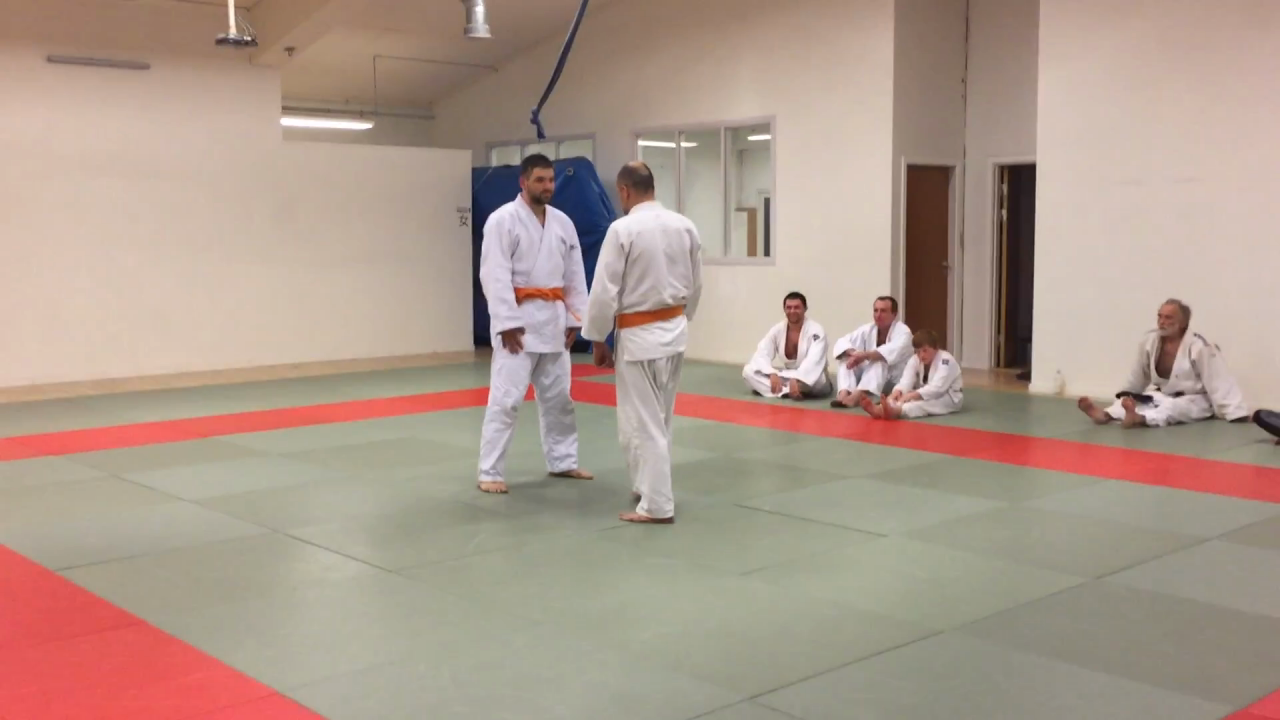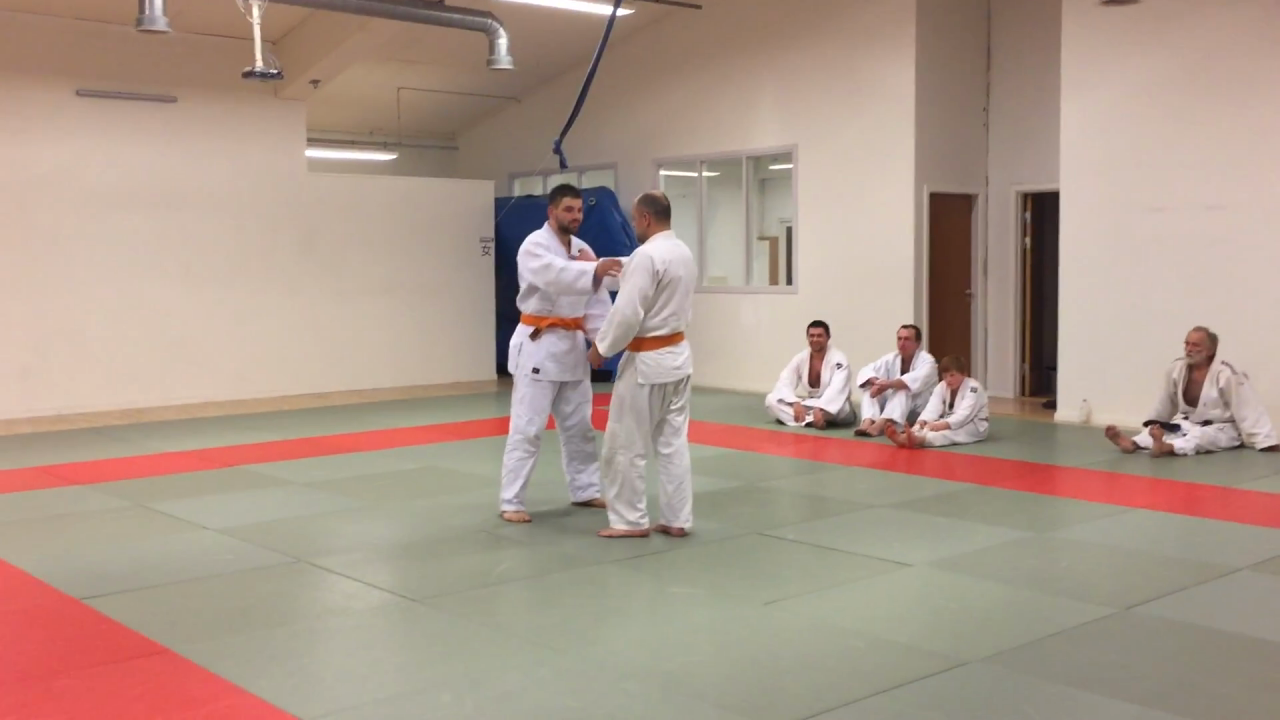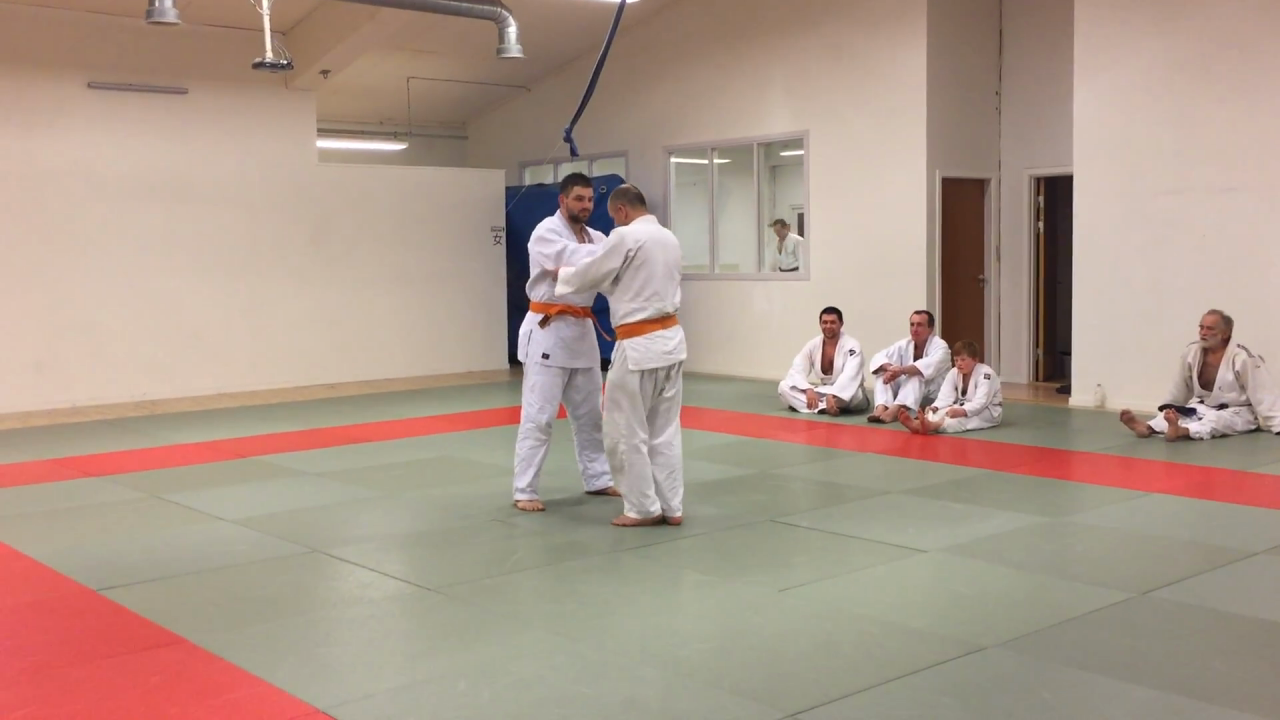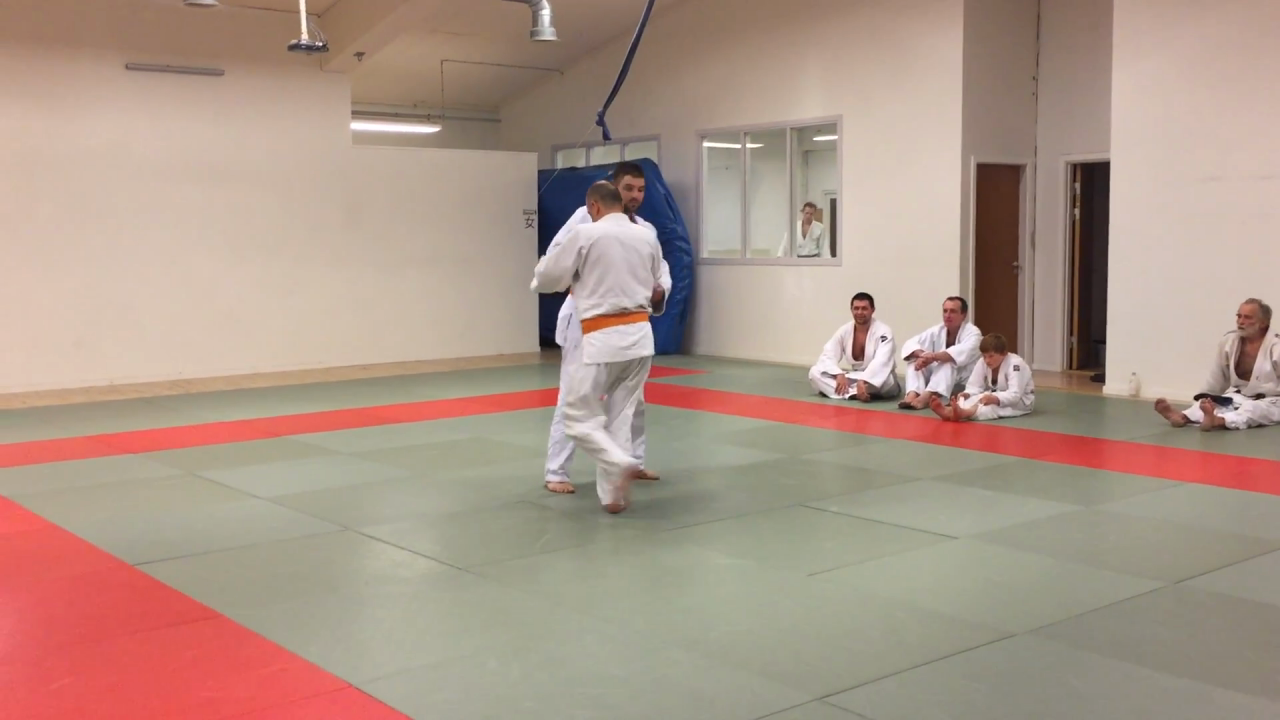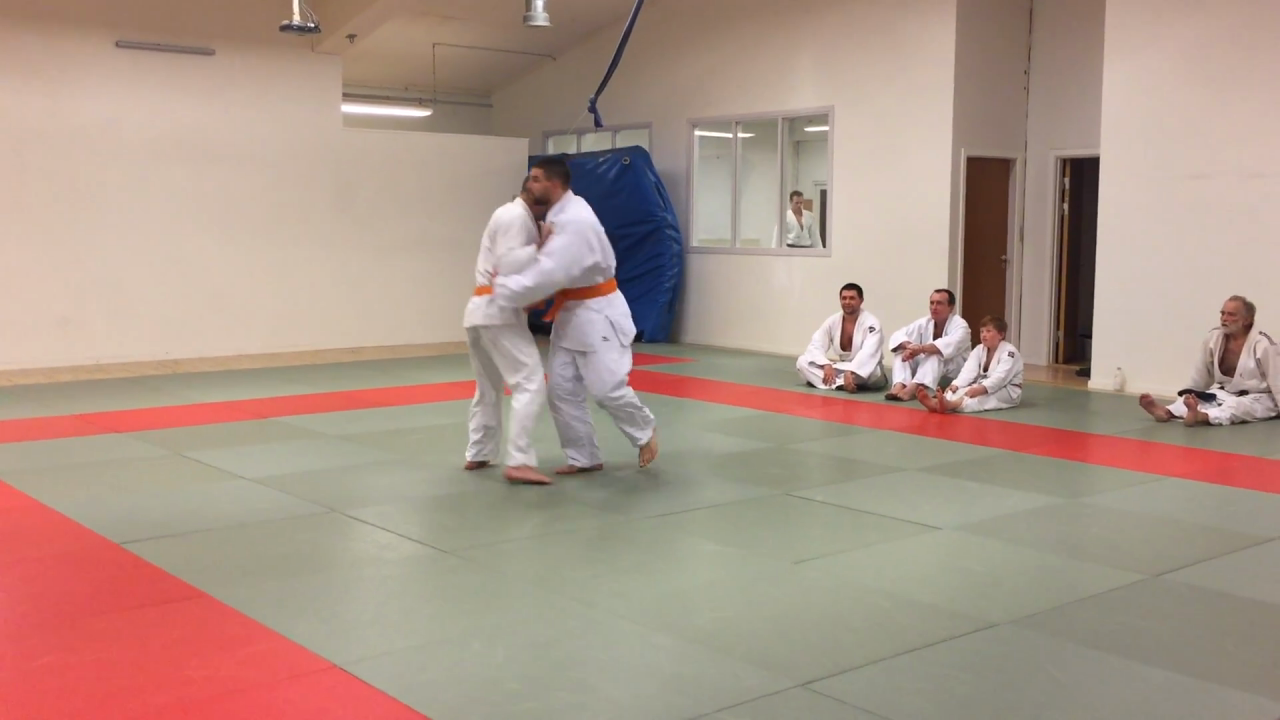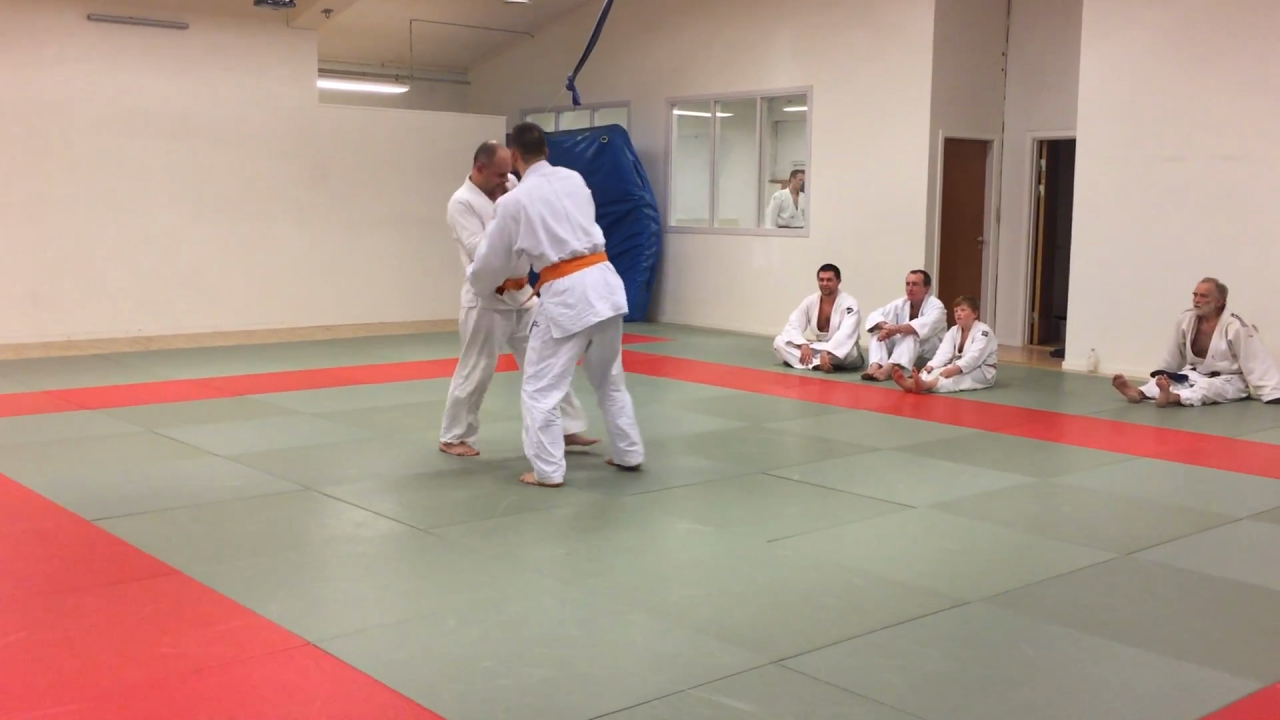
dt=0.7s
person 1, frame 1
left shoulder: (562, 222)
right shoulder: (503, 220)
left elbow: (574, 275)
right elbow: (495, 275)
left wrist: (575, 318)
right wrist: (508, 322)
left hip: (554, 318)
right hip: (518, 319)
left knee: (558, 397)
right knee: (506, 398)
left ankle: (563, 462)
right ankle: (490, 472)
person 1, frame 2
left shoulder: (583, 250)
right shoulder: (534, 245)
left elbow: (596, 301)
right elbow: (555, 276)
right wrist: (594, 271)
left hip: (572, 345)
right hip: (538, 345)
left knee: (579, 425)
right knee: (527, 427)
left ankle: (585, 491)
right ankle: (511, 502)
person 1, frame 3
left shoulder: (593, 237)
right shoulder: (547, 231)
right elbow: (568, 257)
left hip: (582, 332)
right hip: (548, 331)
left knee: (590, 413)
right knee: (539, 415)
left ankle: (598, 479)
right ankle: (525, 491)
person 1, frame 4
left shoulder: (644, 229)
right shoulder: (589, 216)
left elbow: (658, 269)
left wrist: (660, 288)
left ankle: (631, 462)
right ankle: (556, 472)
person 1, frame 5
left shoulder: (573, 223)
right shoulder: (568, 211)
left elbow: (546, 277)
left wrist: (501, 287)
left hip: (599, 312)
right hip: (573, 312)
left knee: (609, 388)
right knee: (561, 389)
left ankle: (644, 430)
right ankle: (583, 456)
person 1, frame 6
left shoulder: (513, 202)
right shoulder: (574, 179)
left elbow: (492, 262)
left wrist: (476, 277)
left hip: (566, 294)
right hip: (604, 282)
left knee: (541, 386)
right knee: (609, 379)
left ankle: (548, 471)
right ankle: (628, 453)
person 2, frame 1
left shoulder: (622, 229)
right shoulder: (684, 226)
left elbow: (604, 291)
right elbow: (694, 284)
left wrist: (597, 340)
left hip: (639, 335)
right hip: (675, 329)
left knee: (643, 424)
right knee: (660, 419)
left ankle: (657, 506)
right ankle: (651, 489)
person 2, frame 2
left shoulder: (647, 255)
right shoulder: (683, 252)
left elbow: (627, 313)
left wrist: (601, 348)
left hip: (647, 359)
right hip: (677, 354)
left knee: (625, 445)
right knee: (673, 442)
left ankle: (631, 520)
right ankle: (677, 519)
person 2, frame 3
left shoulder: (626, 236)
right shoulder: (669, 238)
left elbow: (590, 277)
left wrist: (562, 273)
left hip: (640, 345)
right hip: (671, 338)
left knee: (625, 432)
right knee: (665, 431)
left ankle: (643, 506)
right ankle: (670, 507)
person 2, frame 4
left shoulder: (585, 235)
right shoulder: (648, 236)
left elbow: (547, 277)
left hip: (603, 339)
right hip: (640, 334)
left knee: (578, 417)
right knee: (619, 417)
left ankle: (621, 467)
right ankle: (613, 493)
person 2, frame 5
left shoulder: (510, 214)
right shoulder: (517, 218)
right elbow: (510, 264)
right wrist: (542, 246)
left hip: (481, 312)
right hip: (499, 313)
left knee: (488, 388)
right knee: (530, 384)
left ankle: (477, 454)
right ankle: (518, 462)
person 2, frame 6
left shoulder: (511, 184)
right shoulder: (461, 202)
right elbow: (482, 251)
left hip: (520, 293)
right hip: (487, 299)
right knee: (475, 371)
left ankle: (568, 429)
right ankle: (452, 438)
